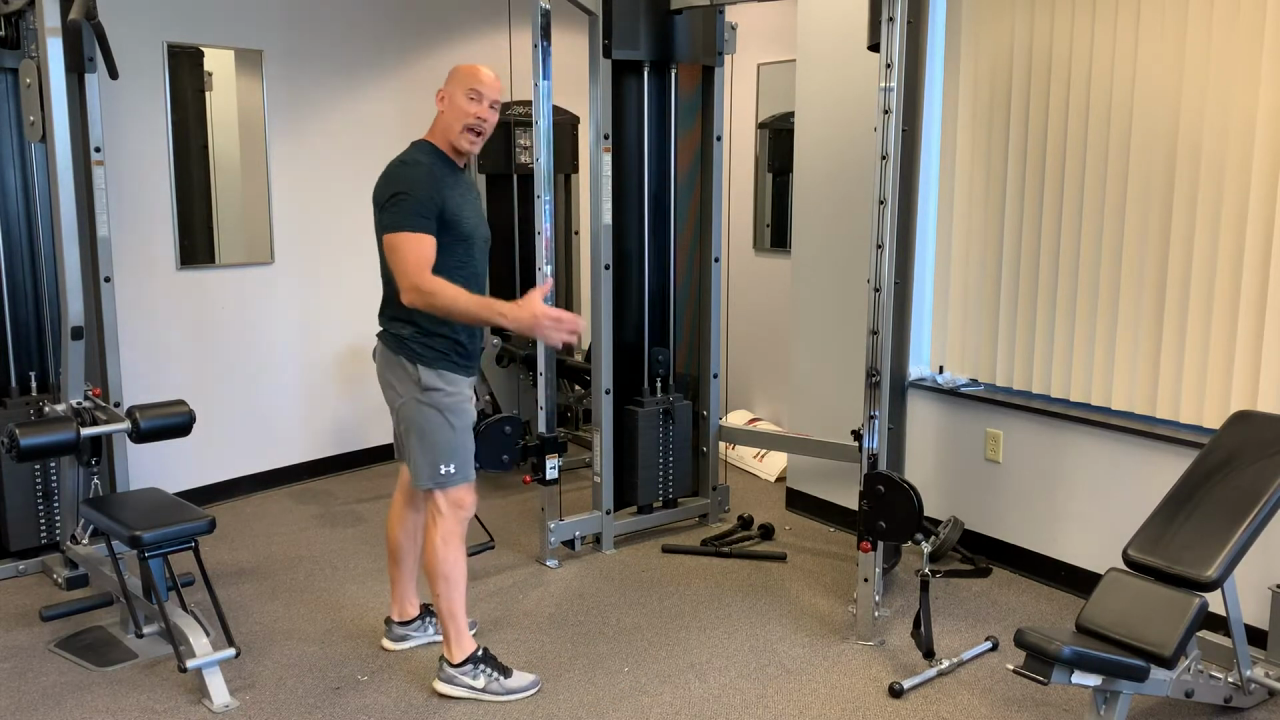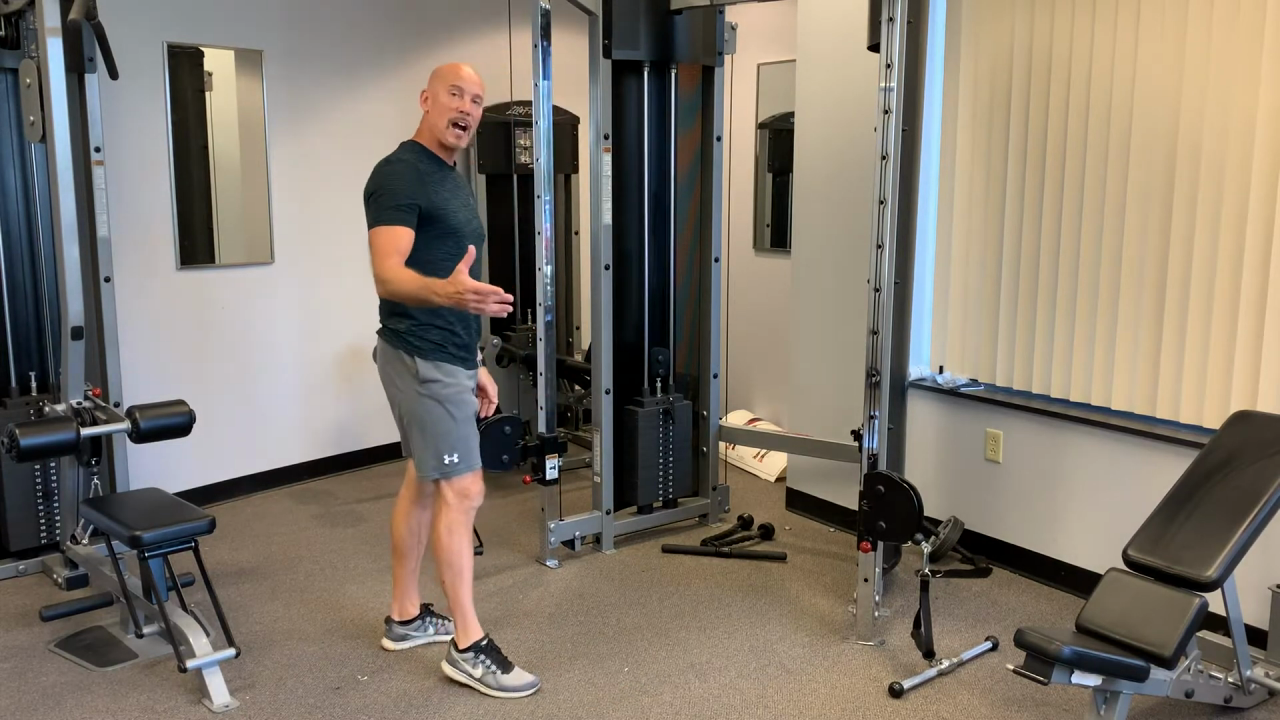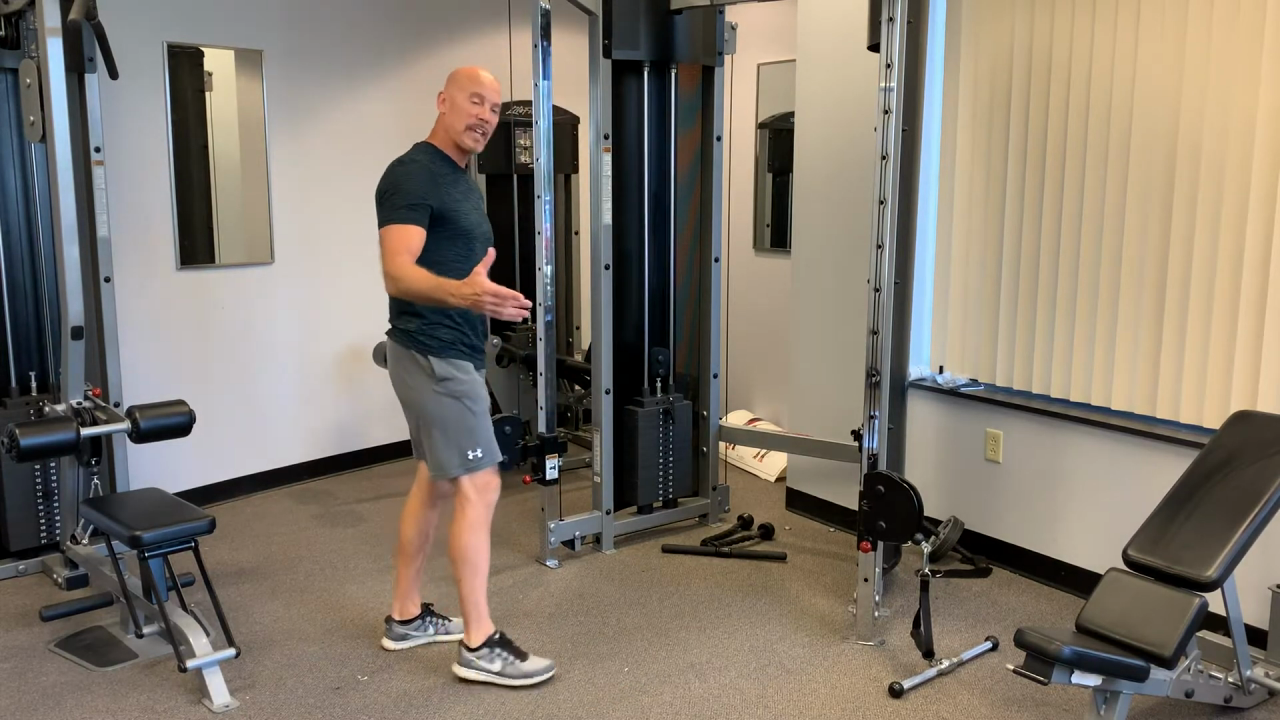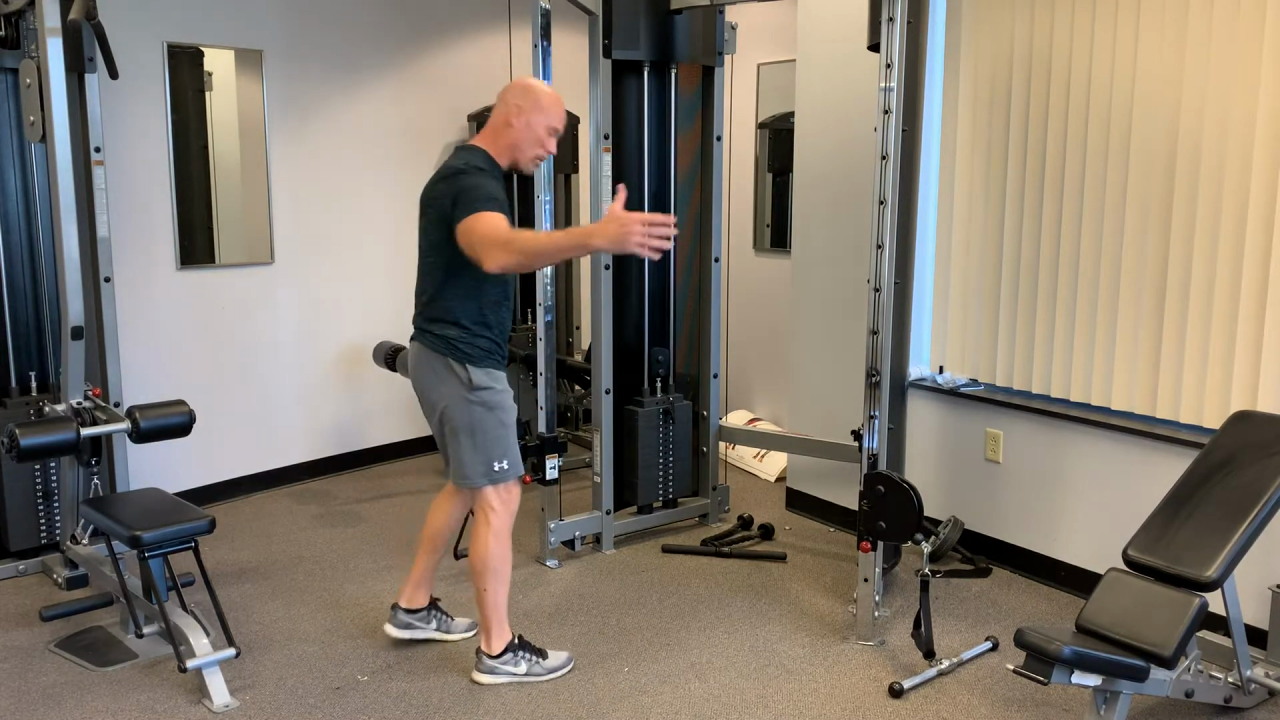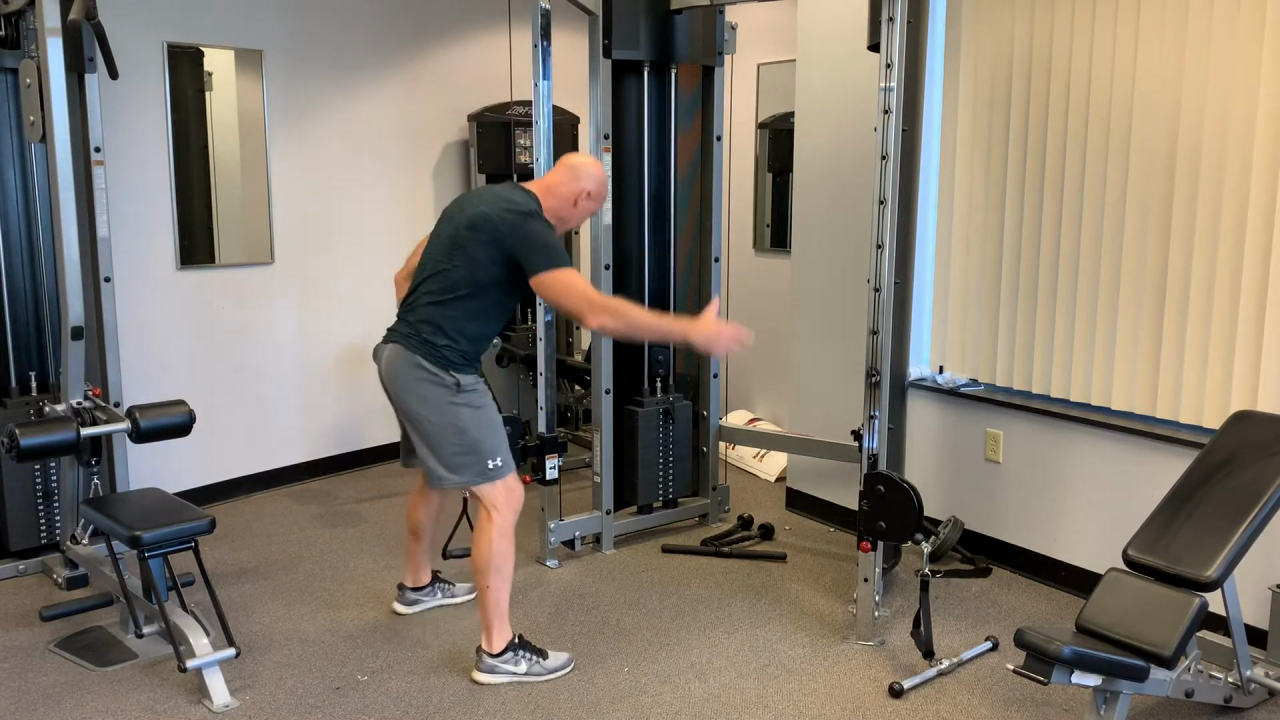
dt=0.4s
person 1, frame 1
left shoulder: (455, 178)
right shoulder: (412, 176)
right elbow: (415, 286)
right wrist: (512, 315)
left hip: (434, 360)
right hip: (425, 364)
left knee: (416, 488)
right knee: (452, 502)
left ankle: (406, 617)
right ankle: (460, 659)
person 1, frame 2
left shoulder: (454, 181)
right shoulder: (398, 174)
right elbow: (390, 277)
left wrist: (477, 363)
right wrist: (449, 291)
left hip: (448, 359)
right hip: (421, 359)
left knee: (424, 483)
right knee: (462, 491)
left ankle: (406, 617)
right ankle: (469, 645)
person 1, frame 3
left shoulder: (463, 183)
right shoulder: (412, 174)
right elbow: (398, 273)
right wrist: (462, 294)
left hip: (452, 355)
right hip: (433, 357)
left knee: (434, 484)
right knee: (479, 488)
left ankle: (406, 615)
right ankle: (480, 643)
person 1, frame 4
left shoulder: (472, 173)
right shoulder: (470, 178)
right elbow: (496, 253)
right wrist: (596, 236)
left hip: (452, 355)
right hip: (462, 362)
left knee: (466, 485)
right knee: (498, 499)
left ankle: (413, 606)
right ankle: (498, 649)
person 1, frame 5
left shoulder: (483, 201)
right shoulder: (525, 226)
left elbow: (405, 278)
right elbow: (595, 313)
right wrist: (688, 330)
left hip: (403, 355)
right hip: (437, 371)
left knee: (438, 476)
right knee: (501, 498)
left ankle: (417, 584)
right ankle: (498, 648)
